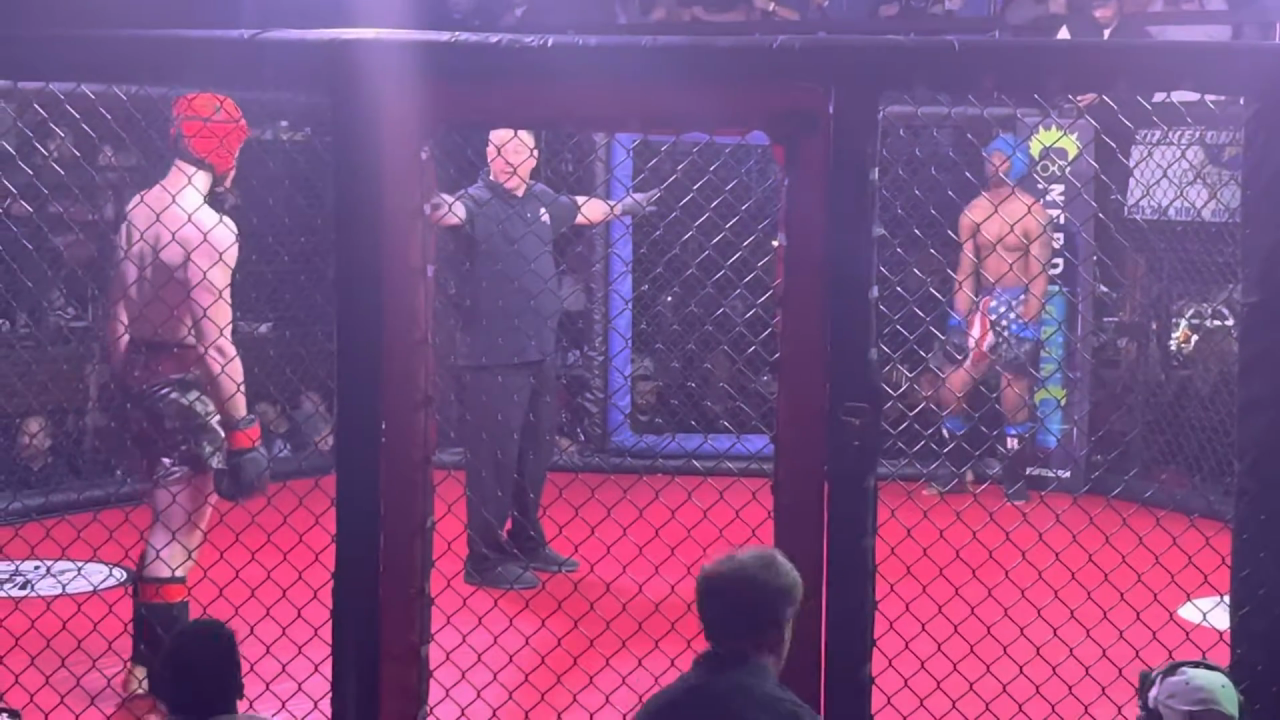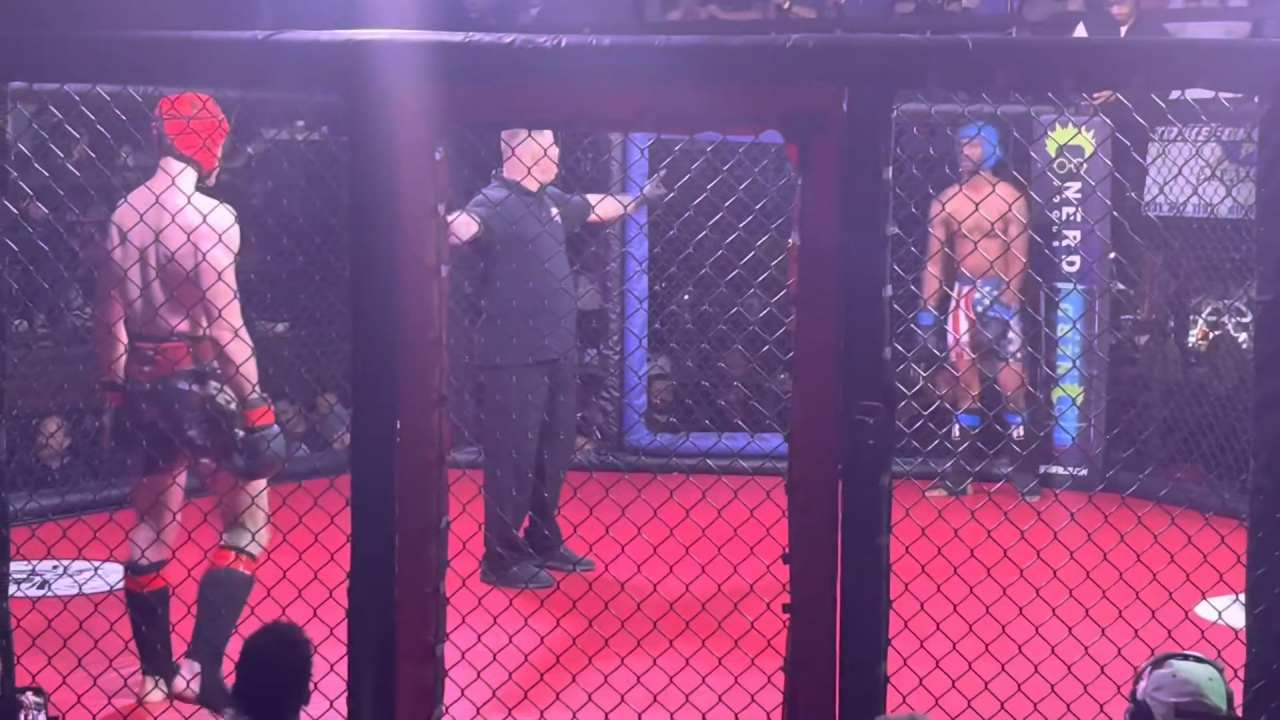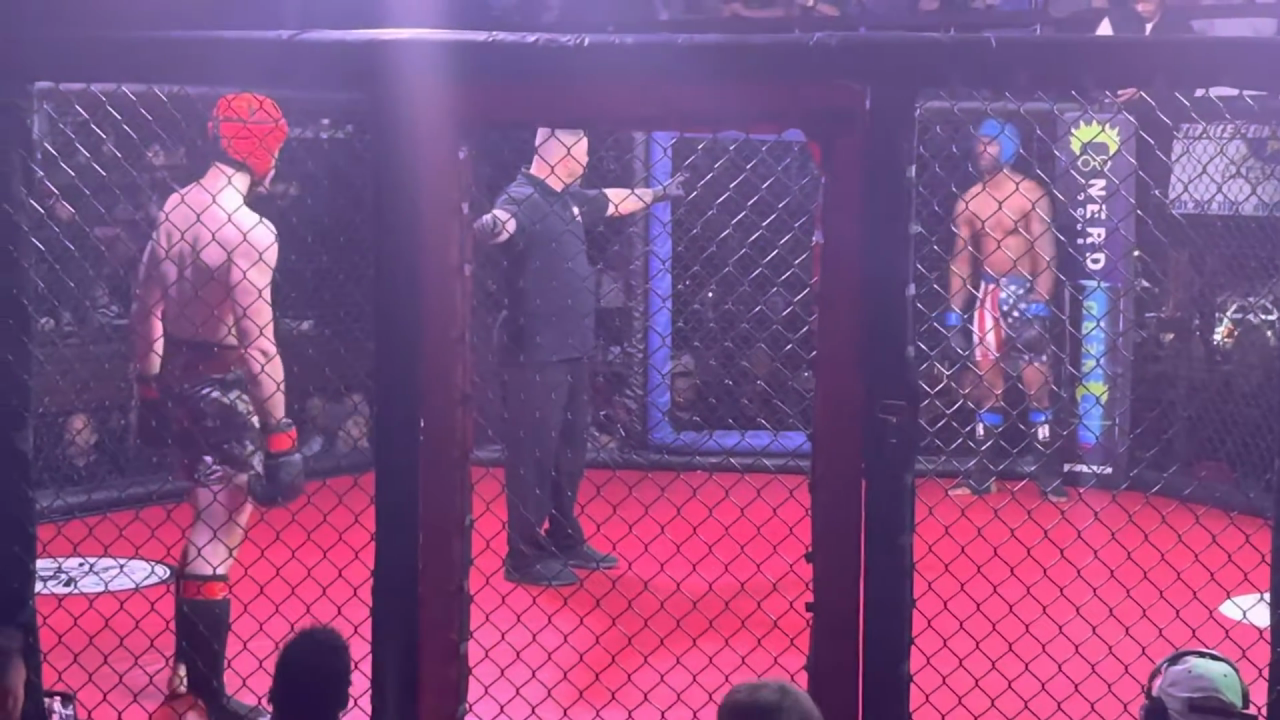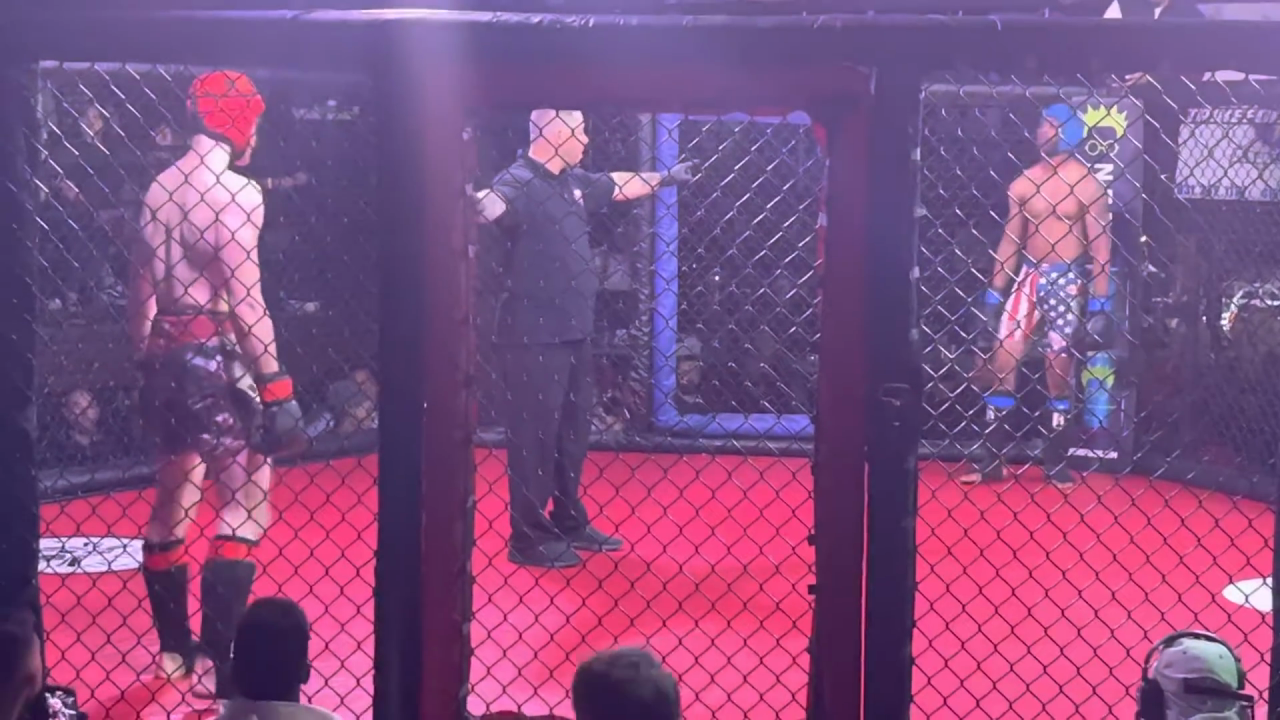
dt=0.7s
person 1, frame 1
left shoulder: (139, 207)
right shoulder: (211, 228)
left elbow: (118, 312)
right elbow: (215, 344)
right wrist: (243, 432)
left hip: (139, 378)
right hip: (182, 388)
left knee: (166, 531)
right knee: (175, 541)
left ankle: (145, 663)
person 1, frame 2
left shoulder: (125, 211)
right shoulder: (211, 216)
left elbow: (108, 317)
right elbow: (226, 330)
left wrist: (118, 392)
right wrist: (258, 411)
left hip: (143, 381)
right hip: (196, 380)
left knee: (152, 529)
right knee: (246, 520)
left ankle: (156, 674)
right ankle: (198, 667)
person 1, frame 3
left shoulder: (175, 207)
right shoulder: (250, 229)
left elbow: (146, 308)
right elbow: (257, 347)
left wrist: (149, 387)
right wrist: (280, 439)
left hip: (177, 378)
right hip: (222, 385)
left knee: (208, 529)
right knee: (215, 542)
left ankle: (189, 661)
person 1, frame 4
left shoulder: (161, 186)
right shoulder: (237, 192)
left elbow: (142, 290)
right elbow: (246, 303)
left wrist: (147, 365)
right wrist: (276, 389)
left hip: (164, 354)
right hip: (212, 357)
left knee: (174, 503)
right knee: (248, 505)
left ankle: (174, 648)
right ankle: (214, 658)
person 2, frame 1
left shoulder: (542, 199)
right shoulder: (478, 200)
left elbow: (580, 209)
right elbow: (453, 211)
left wrist: (622, 206)
right wrist: (436, 207)
left hip: (540, 352)
right hip: (494, 357)
left knee: (536, 452)
right knee: (495, 456)
left ankle: (527, 544)
right ankle: (485, 558)
person 2, frame 2
left shoulder: (550, 199)
right shoulder: (494, 202)
left elbow: (591, 207)
right elbow: (466, 224)
left wrist: (638, 199)
right wrist: (451, 228)
left hip: (557, 350)
right hip: (514, 356)
left knee: (555, 449)
right knee: (513, 455)
left ankle: (544, 542)
right ankle: (502, 557)
person 2, frame 3
left shoulder: (570, 198)
right shoulder: (522, 198)
left elbow: (611, 201)
right elbow: (503, 221)
left wrist: (658, 194)
right wrist: (489, 226)
left hip: (573, 349)
right hip: (536, 355)
left knee: (570, 450)
right knee: (534, 452)
left ankle: (565, 540)
right ankle: (526, 555)
person 2, frame 4
left shoulder: (574, 181)
right shoulder: (519, 181)
left elbow: (618, 186)
right elbow: (493, 203)
left wrist: (665, 178)
right wrist: (477, 205)
left hip: (574, 332)
right hip: (534, 337)
left knee: (572, 433)
right knee: (535, 436)
left ankle: (569, 523)
right ankle: (528, 537)
person 3, frame 1
left shoulder: (1032, 213)
right shoulder: (971, 213)
left elbow: (1039, 278)
right elbow: (965, 271)
left wrist: (1027, 332)
right wrist: (957, 323)
left hip: (1018, 309)
right hip: (983, 306)
left knee: (1014, 400)
right knee: (949, 390)
left ankle: (1015, 480)
right ankle: (957, 467)
person 3, frame 2
left shoulder: (1010, 197)
right shoulder: (944, 202)
left elbow: (1018, 260)
right elbow: (935, 261)
left wrist: (1000, 312)
right wrist: (927, 315)
left hip: (1002, 297)
right hip: (963, 296)
left knee: (1012, 386)
right knee: (964, 386)
left ankle: (1023, 472)
right ankle: (959, 473)
person 3, frame 3
left shoulder: (1031, 194)
right shoulder: (968, 201)
left elbow: (1046, 255)
right elbow: (961, 260)
left wrist: (1038, 309)
right wrist: (954, 316)
left hip: (1025, 293)
right hip: (988, 294)
left knee: (1037, 383)
right knee: (987, 384)
left ankle: (1047, 472)
right ankle: (983, 471)
person 3, frame 4
left shoulder: (1087, 184)
right shoulder: (1022, 183)
left elbow: (1100, 248)
left wrist: (1100, 306)
right wrist: (993, 297)
left hip: (1067, 282)
right hip: (1028, 278)
left knee: (1060, 372)
right knee: (1002, 363)
left ankle: (1056, 461)
right ankle: (992, 459)
